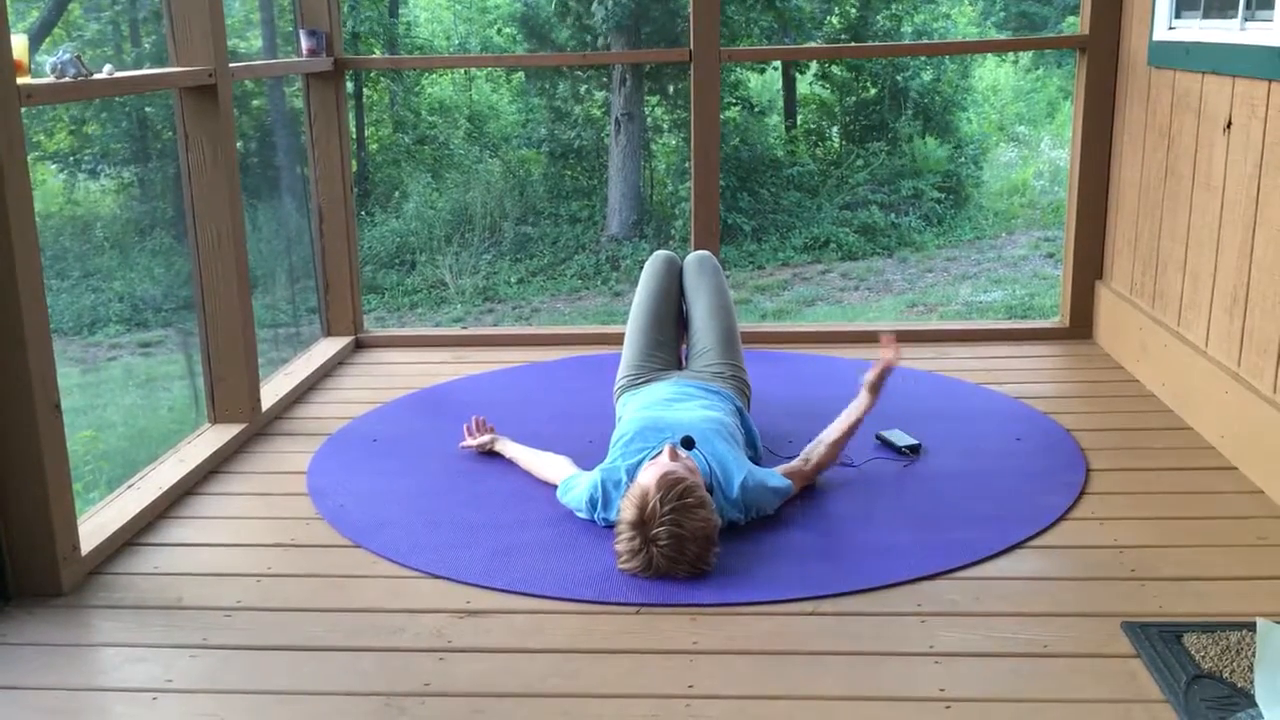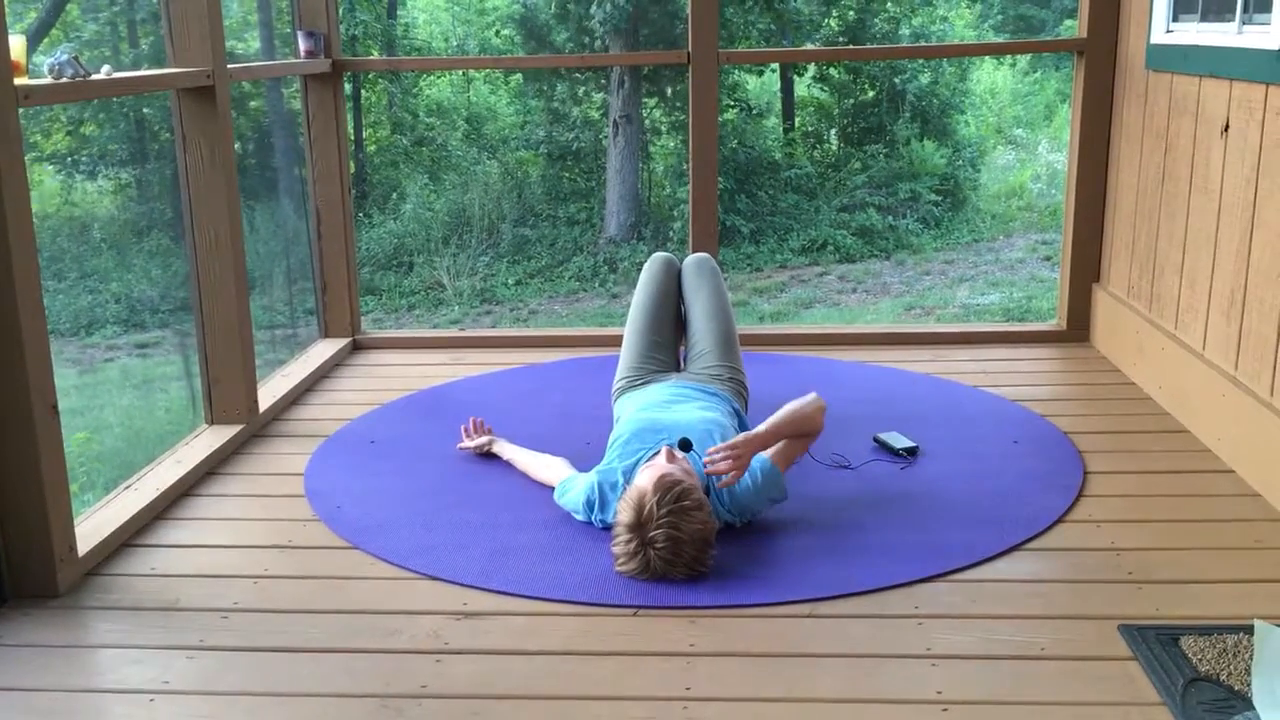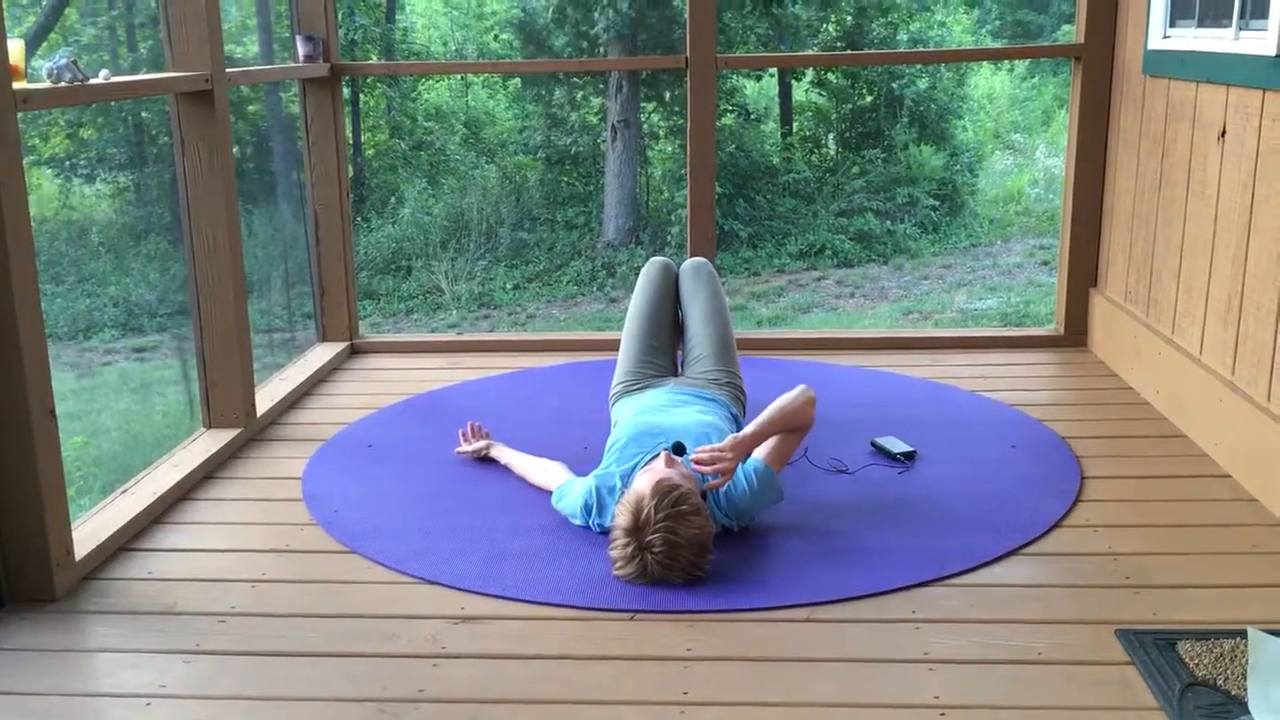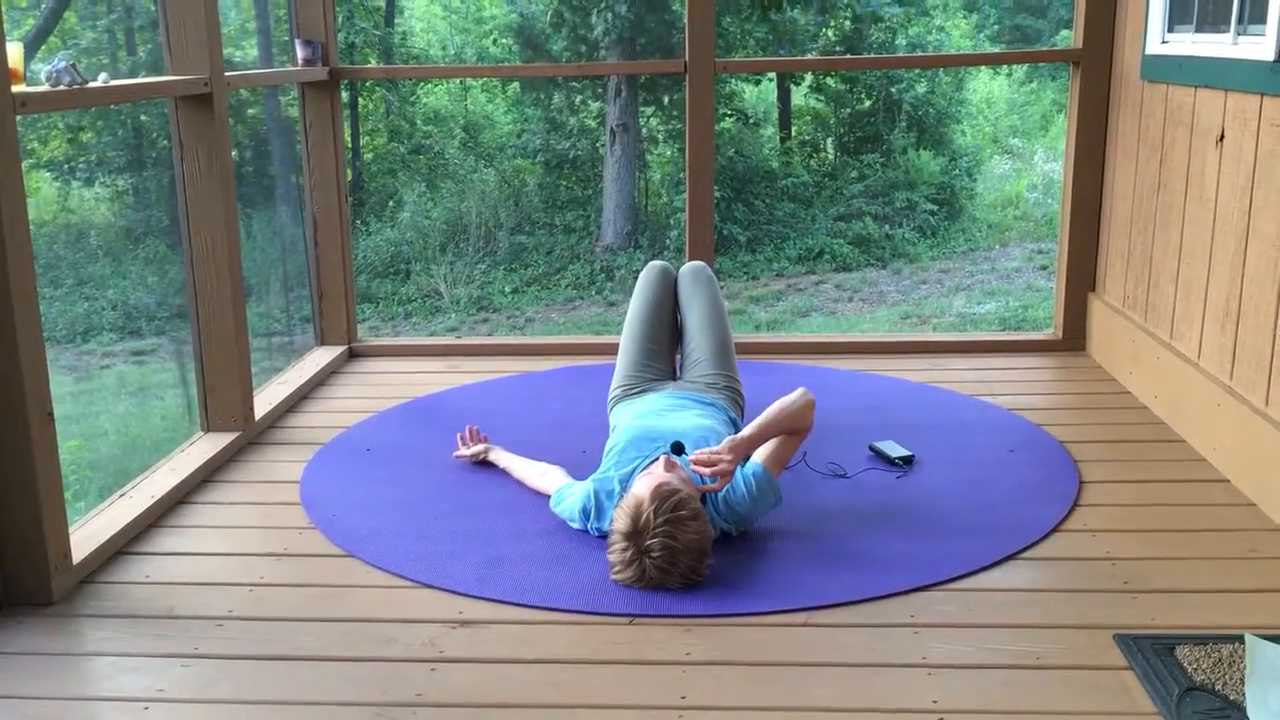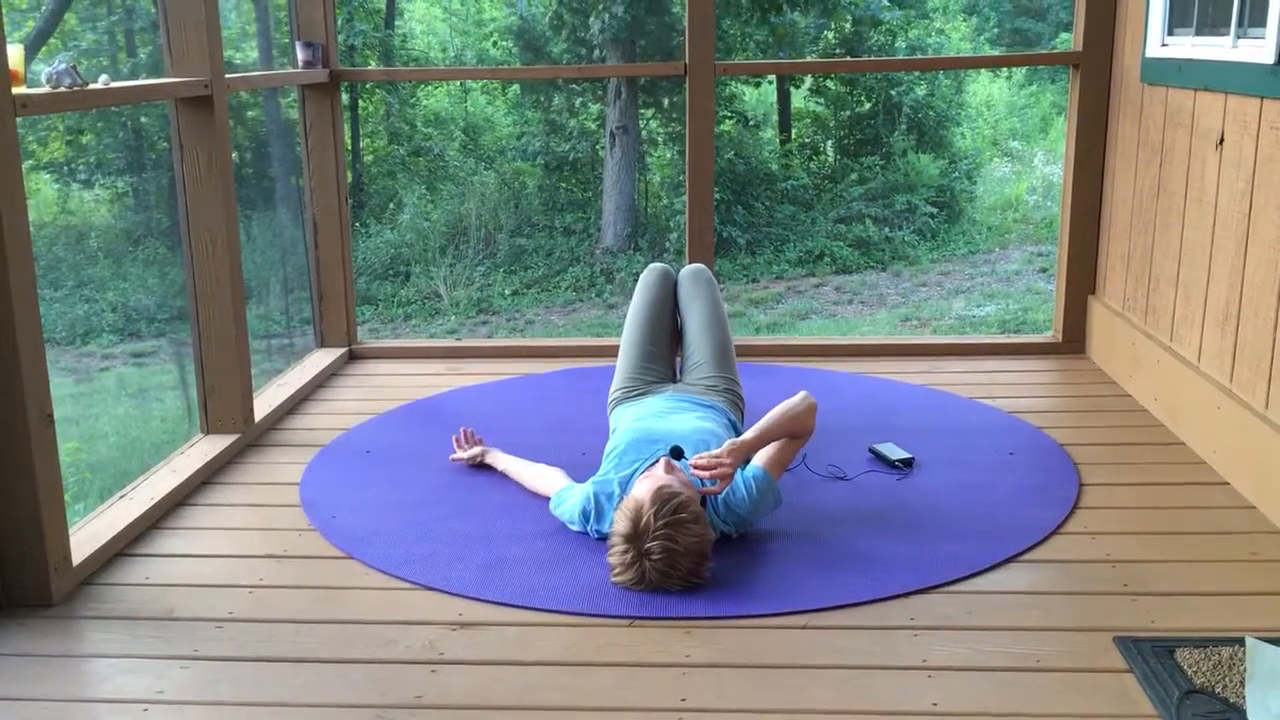
dt=0.4s
person 1, frame 1
left shoulder: (604, 499)
right shoulder: (746, 496)
left elbow: (562, 468)
right elbow: (810, 462)
left wrist: (497, 443)
right wrist: (868, 392)
left hip: (642, 392)
right hip: (717, 393)
left knee: (660, 262)
right knee: (698, 262)
person 1, frame 2
left shoulder: (599, 499)
right shoulder: (738, 495)
left elbow: (555, 468)
right elbow: (813, 407)
left wrist: (495, 444)
right wrist: (754, 440)
left hip: (640, 392)
right hip: (715, 394)
left knee: (662, 264)
right knee: (699, 264)
person 1, frame 3
left shoulder: (596, 503)
right shoulder: (735, 500)
left elbow: (552, 472)
right elbow: (804, 398)
left wrist: (494, 448)
right wrist: (744, 442)
left hip: (637, 396)
right hip: (714, 397)
left knee: (660, 268)
right knee: (696, 269)
person 1, frame 4
left shoulder: (594, 508)
right shoulder: (733, 504)
left elbow: (548, 474)
right elbow: (802, 402)
left wrist: (492, 452)
right wrist: (742, 443)
left hip: (637, 401)
right hip: (712, 401)
left knee: (658, 272)
right knee: (695, 272)
person 1, frame 5
left shoulder: (594, 509)
right shoulder: (733, 506)
left elbow: (549, 476)
right elbow: (805, 405)
left wrist: (489, 454)
right wrist: (742, 447)
left hip: (636, 403)
right hip: (711, 405)
left knee: (658, 274)
right knee: (695, 274)
left ankle: (674, 354)
